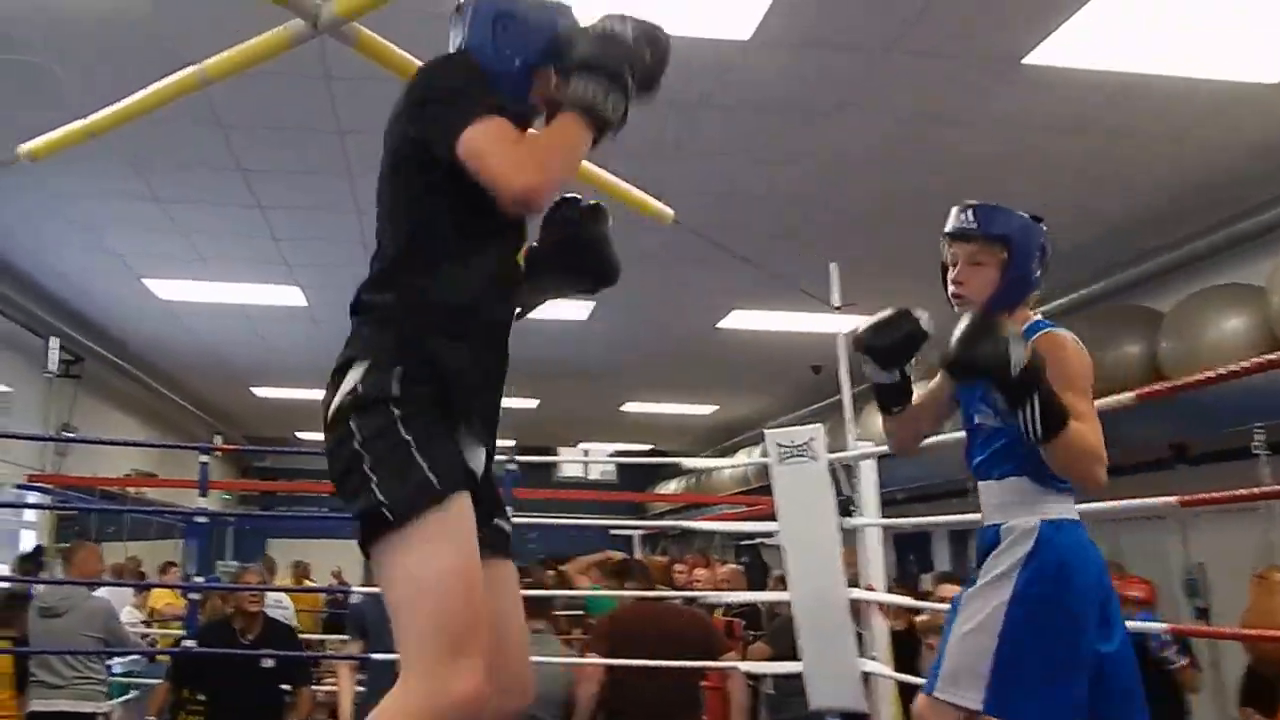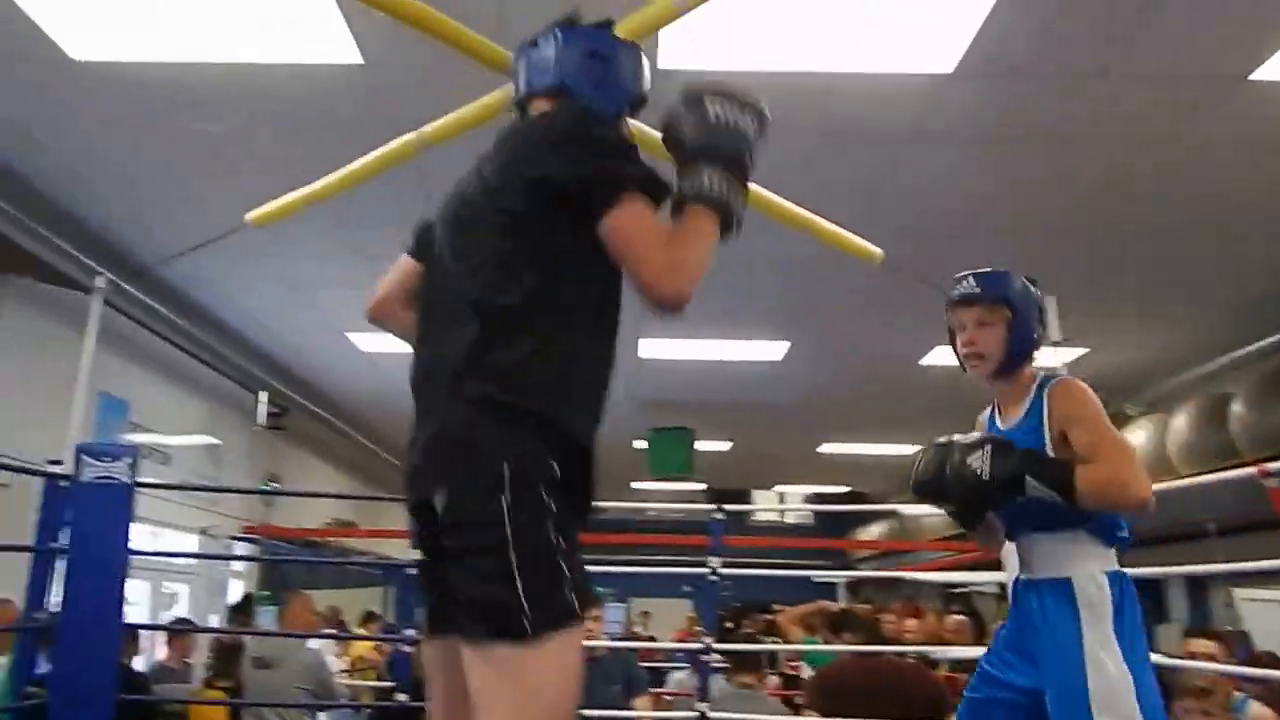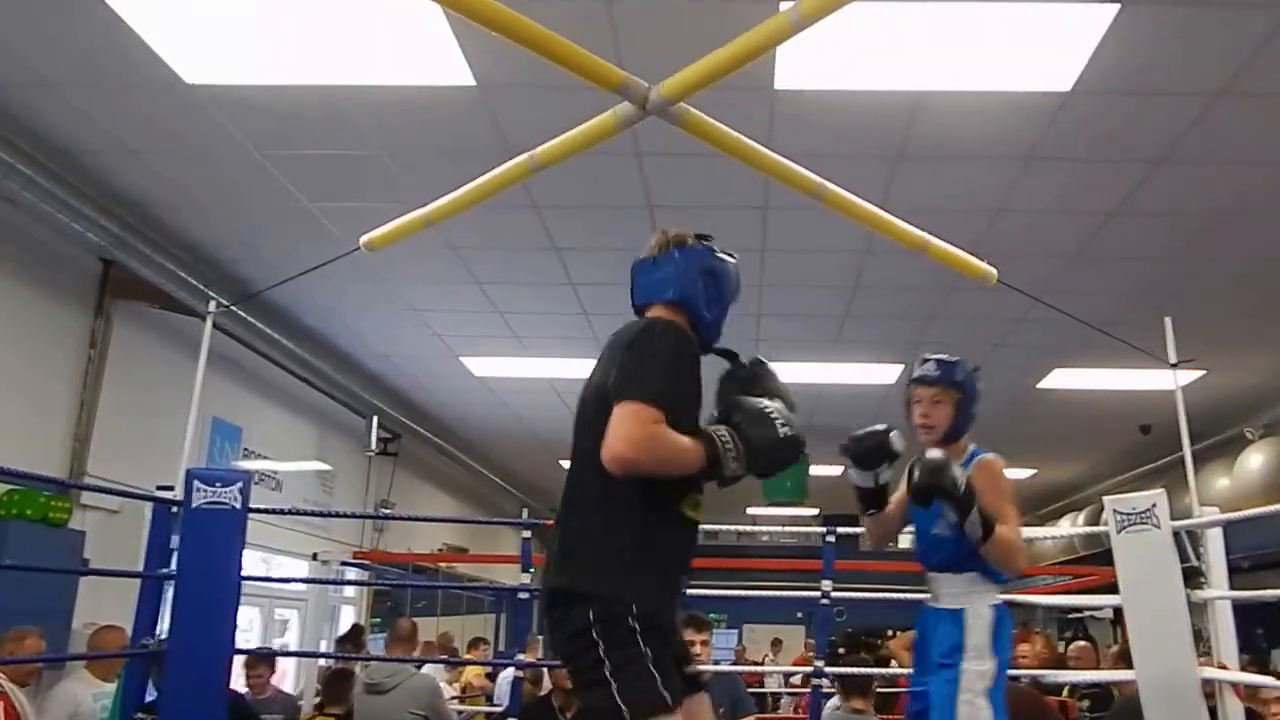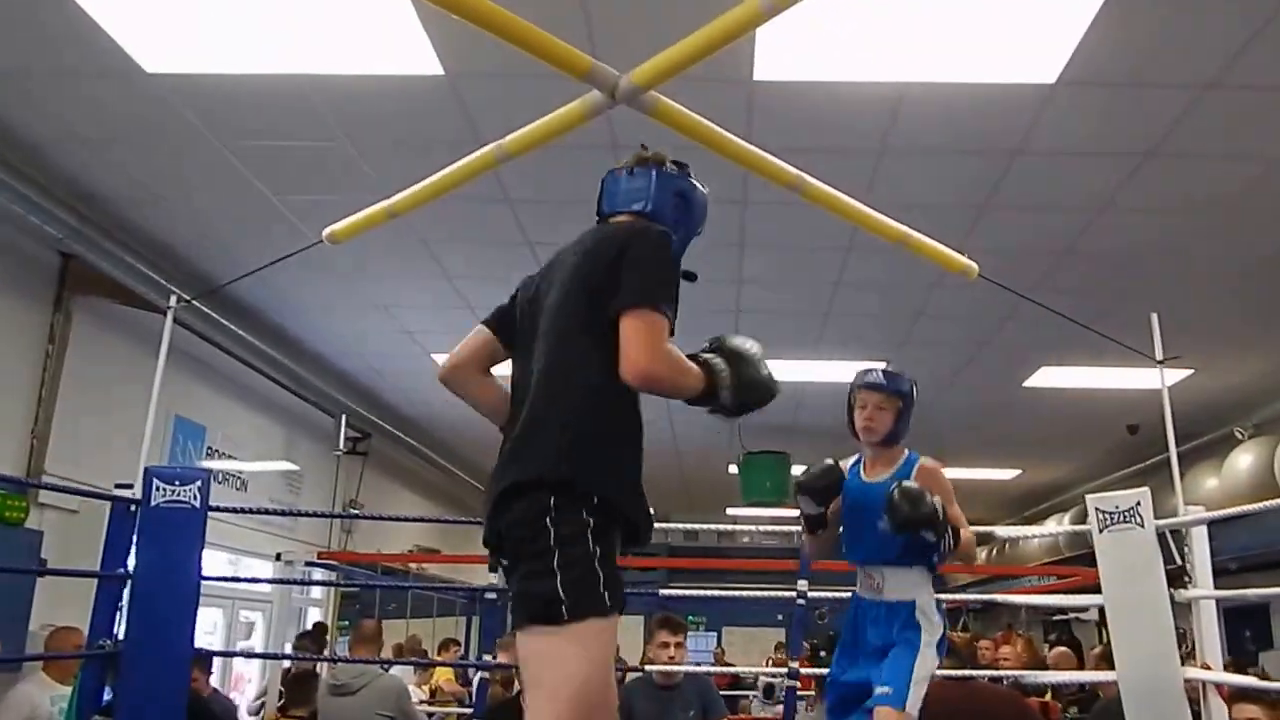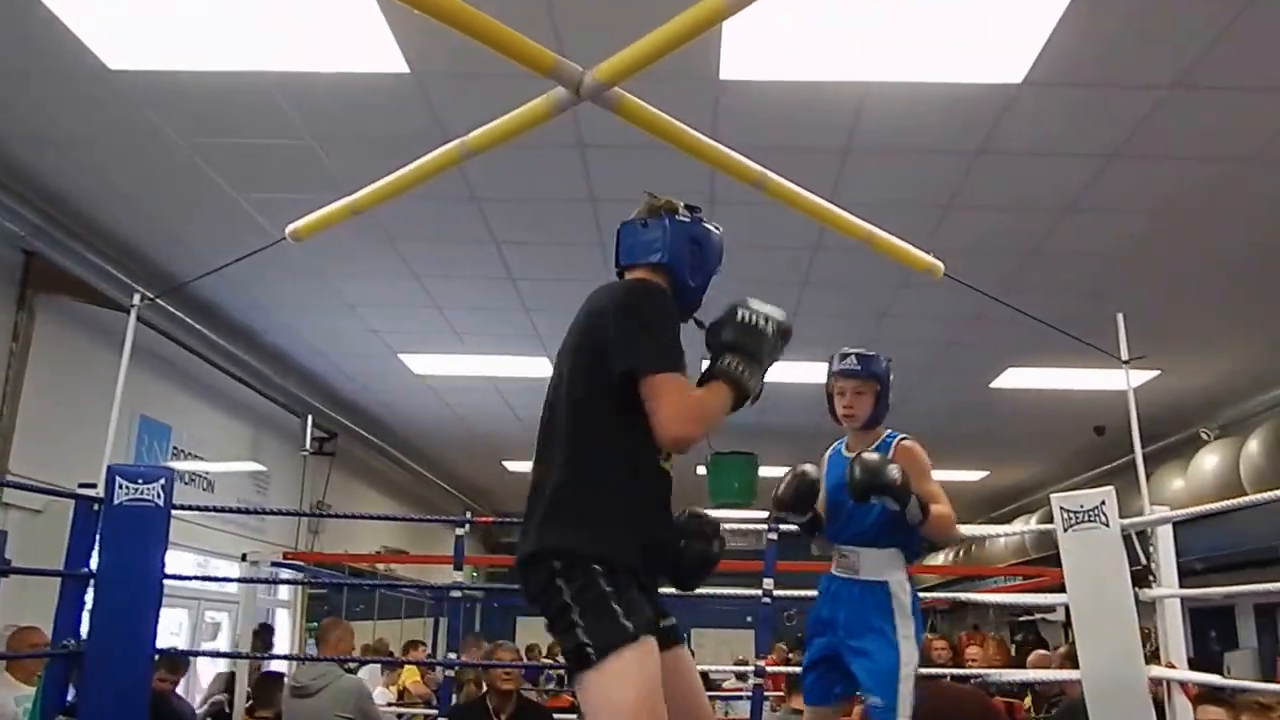
dt=0.5s
person 1, frame 1
left shoulder: (481, 155)
right shoulder: (452, 83)
right elbow: (527, 182)
left wrist: (556, 263)
right wrist: (593, 91)
left hip: (455, 419)
right hip: (401, 399)
person 1, frame 2
left shoulder: (484, 176)
right shoulder: (574, 137)
left elbow: (385, 305)
right elbow: (667, 277)
right wrist: (716, 175)
left hip: (455, 460)
right hip: (504, 467)
person 1, frame 3
left shoulder: (635, 350)
right shoulder: (662, 339)
right elbow: (627, 449)
left wrist: (742, 441)
right wrist: (729, 446)
left hip: (637, 603)
right hip: (608, 605)
person 1, frame 4
left shoulder: (560, 266)
right shoulder: (645, 242)
left elbow: (458, 369)
right elbow: (644, 364)
right wrist: (720, 377)
left hip: (539, 499)
right hip: (568, 499)
person 1, frame 5
left shoulder: (608, 315)
right shoulder: (639, 300)
right elbow: (677, 427)
left wrist: (662, 532)
right wrist: (740, 367)
left hip: (617, 559)
right hip: (580, 556)
person 2, frame 1
left shoulder: (1053, 348)
right shoulder: (975, 351)
left elbow: (1091, 472)
right elbow: (903, 439)
left wrist: (1028, 388)
right wrist: (886, 372)
left hip: (1034, 549)
right hip: (1056, 551)
person 2, frame 2
left shoulder: (1064, 398)
right shoulder: (986, 422)
left elbow: (1134, 493)
left wrist: (1025, 472)
right wrist: (952, 493)
left hip: (1086, 599)
right hip: (1032, 602)
person 2, frame 3
left shoulder: (984, 469)
right shoulder: (921, 469)
left elbow: (1015, 560)
right elbow: (879, 537)
left wrist: (965, 507)
right wrist: (867, 478)
left hip: (975, 623)
right hip: (936, 619)
person 2, frame 4
left shoulder: (923, 473)
right shoulder: (844, 473)
left elbow: (969, 552)
right elbow: (816, 548)
left wrist: (935, 526)
right wrist: (812, 506)
left hip: (911, 617)
right hip: (863, 614)
person 2, frame 5
left shoulder: (903, 452)
right shoulder: (832, 458)
left elbow: (947, 529)
left wrist: (900, 495)
right wrist: (802, 511)
left hip: (884, 596)
right hip: (836, 592)
